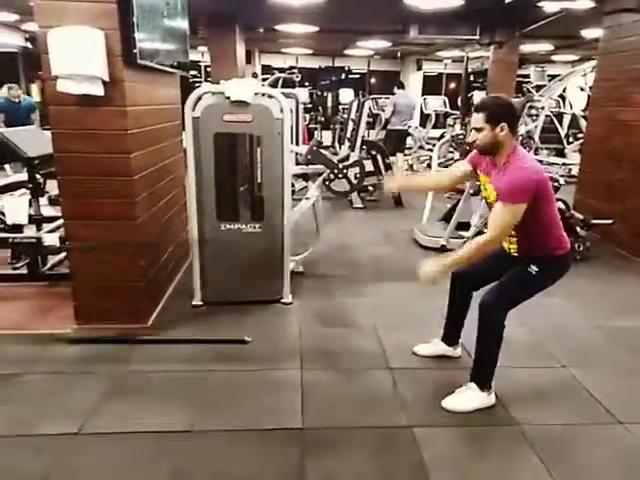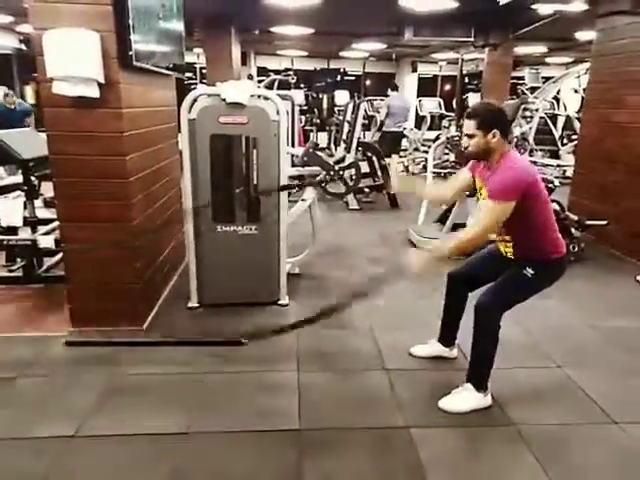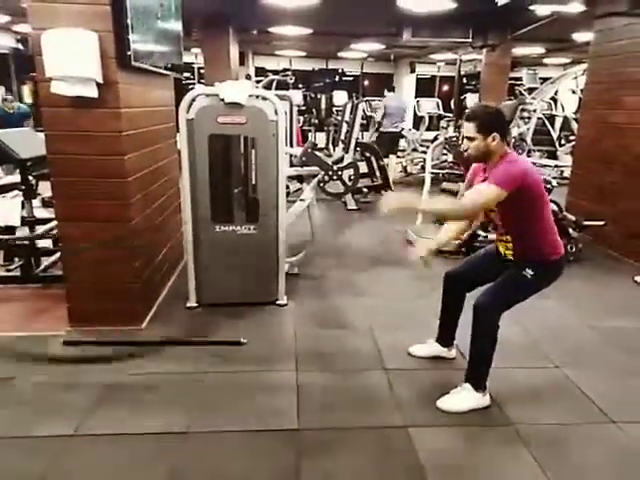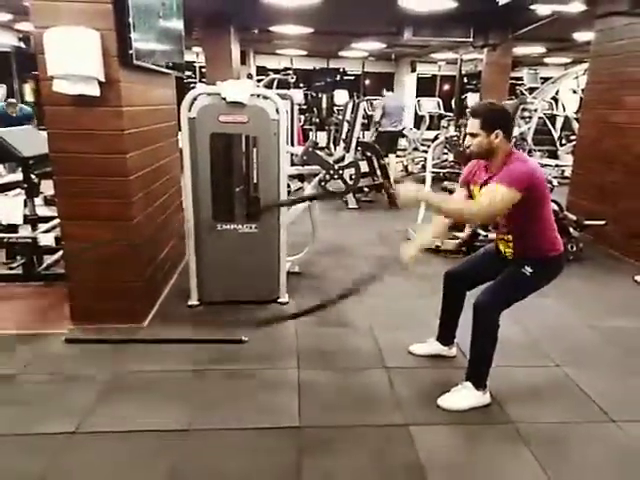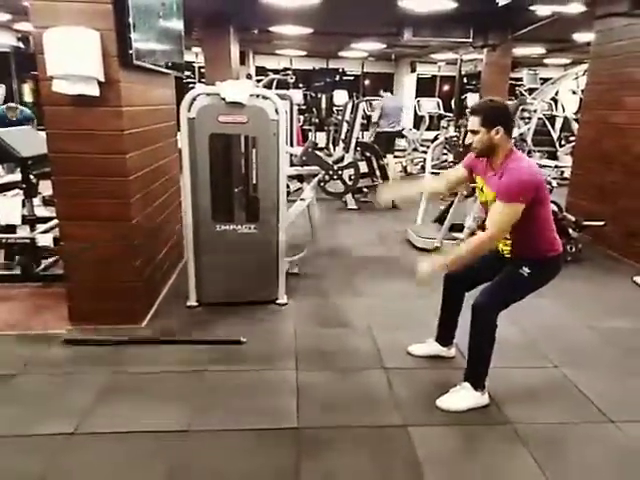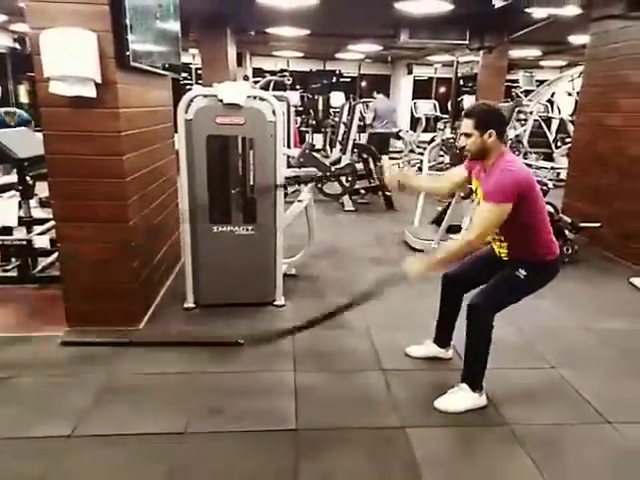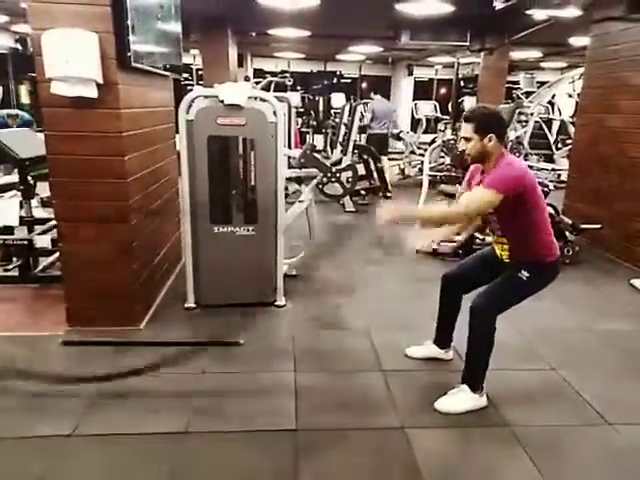
dt=0.1s
person 1, frame 1
left shoulder: (522, 175)
right shoulder: (484, 156)
left elbow: (492, 238)
right elbow: (447, 180)
left wrist: (442, 265)
right wrist: (404, 182)
left hip: (547, 256)
right hip: (515, 246)
left knee: (492, 304)
right knee: (462, 278)
left ankle: (481, 389)
right ankle: (449, 343)
person 1, frame 2
left shoulder: (513, 175)
right shoulder: (480, 162)
left elbow: (479, 232)
right elbow: (450, 192)
left wrist: (426, 256)
right wrist: (414, 186)
left hip: (544, 259)
right hip: (511, 248)
left knee: (488, 306)
right knee: (458, 278)
left ankle: (478, 390)
right ankle: (446, 344)
person 1, frame 3
left shoulder: (514, 171)
right shoulder: (480, 167)
left elbow: (464, 209)
right elbow: (464, 217)
left wrist: (408, 202)
right wrist: (432, 244)
left hip: (541, 260)
right hip: (508, 248)
left knee: (486, 306)
right knee: (454, 279)
left ankle: (476, 390)
right ankle: (444, 344)
person 1, frame 4
left shoulder: (520, 171)
right shoulder: (477, 166)
left elbow: (477, 214)
right elbow: (451, 212)
left wrist: (421, 195)
right wrist: (418, 242)
left hip: (541, 258)
right hip: (508, 246)
left knee: (487, 304)
right knee: (456, 277)
left ankle: (477, 388)
right ankle: (444, 342)
person 1, frame 5
left shoulder: (520, 176)
right shoulder: (480, 160)
left elbow: (489, 236)
right elbow: (443, 183)
left wrist: (439, 262)
right wrist: (401, 189)
left hip: (539, 258)
right hip: (508, 248)
left knee: (484, 305)
right knee: (455, 279)
left ankle: (475, 389)
right ankle: (443, 343)
person 1, frame 6
left shoulder: (508, 176)
right shoulder: (477, 162)
left elbow: (477, 236)
right elbow: (445, 185)
left wrist: (426, 262)
right wrist: (404, 178)
left hip: (537, 260)
right hip: (506, 249)
left knee: (481, 306)
right knee: (453, 280)
left ankle: (473, 390)
right ankle: (441, 345)
person 1, frame 7
left shoulder: (509, 174)
right shoulder: (479, 168)
left elbow: (458, 214)
right elbow: (465, 217)
left wrist: (403, 213)
left hip: (537, 262)
right hip: (506, 250)
left knee: (482, 308)
right knee: (452, 281)
left ankle: (473, 391)
right ankle: (441, 346)
